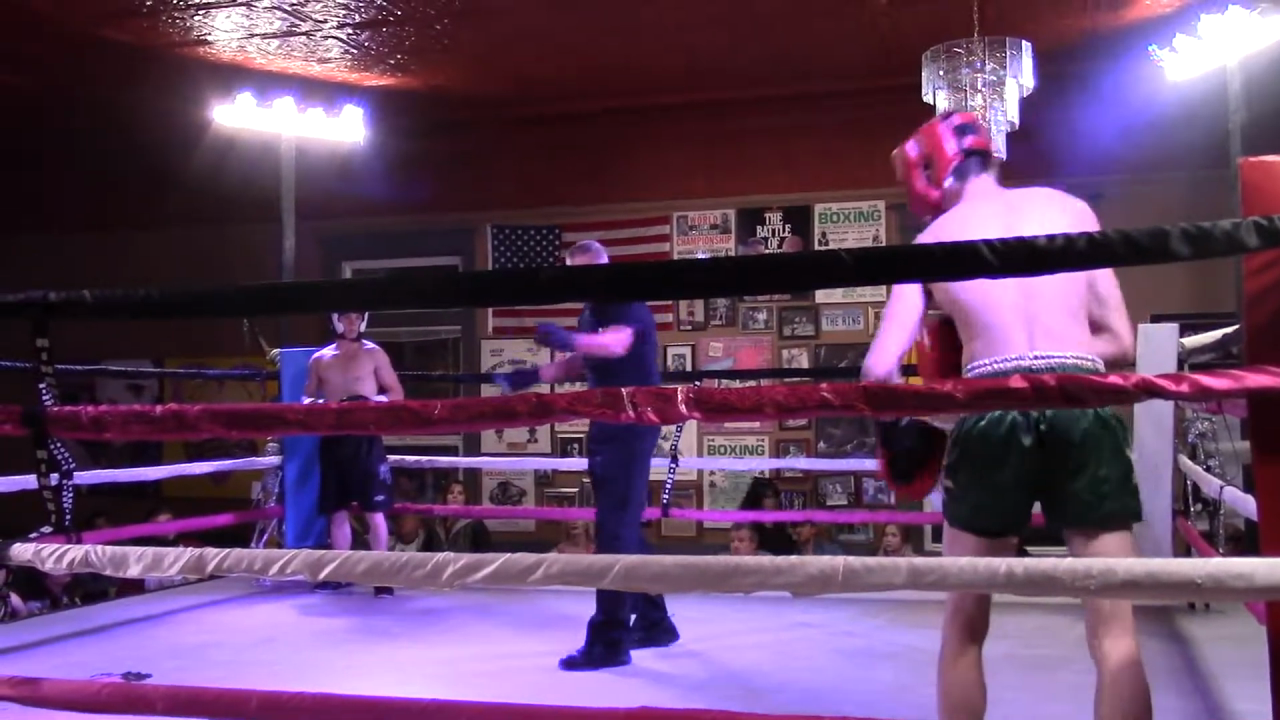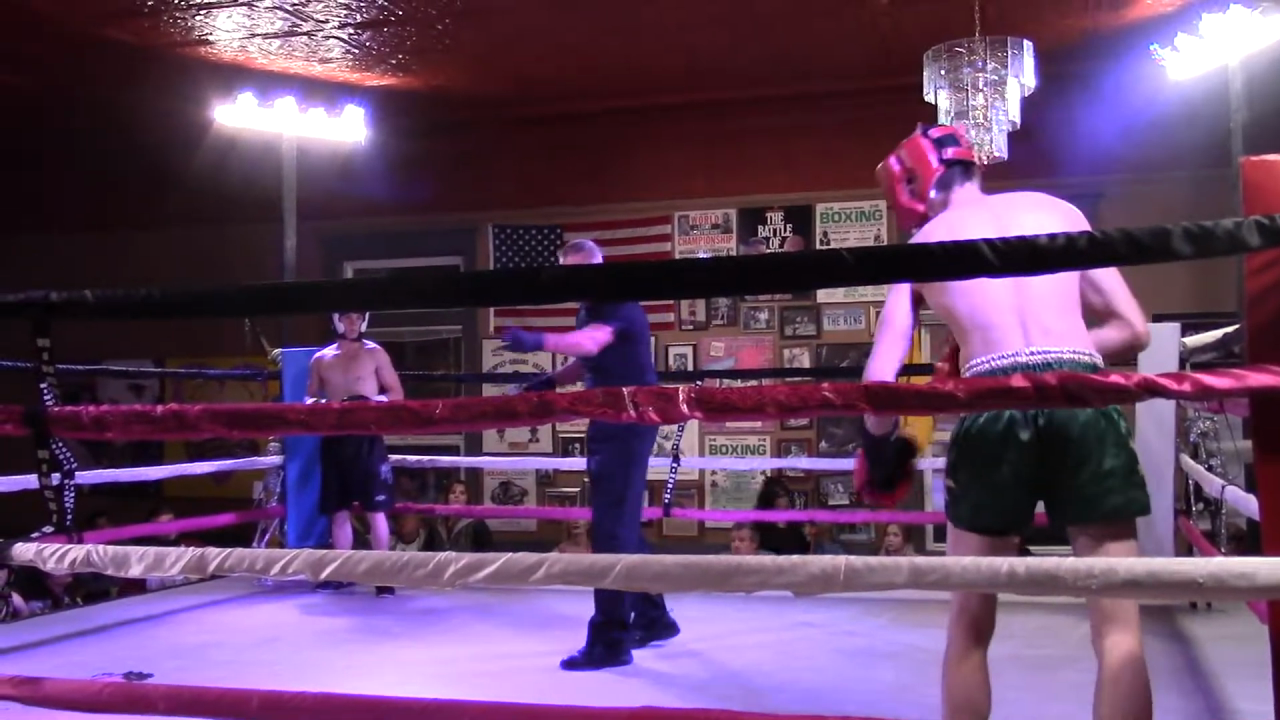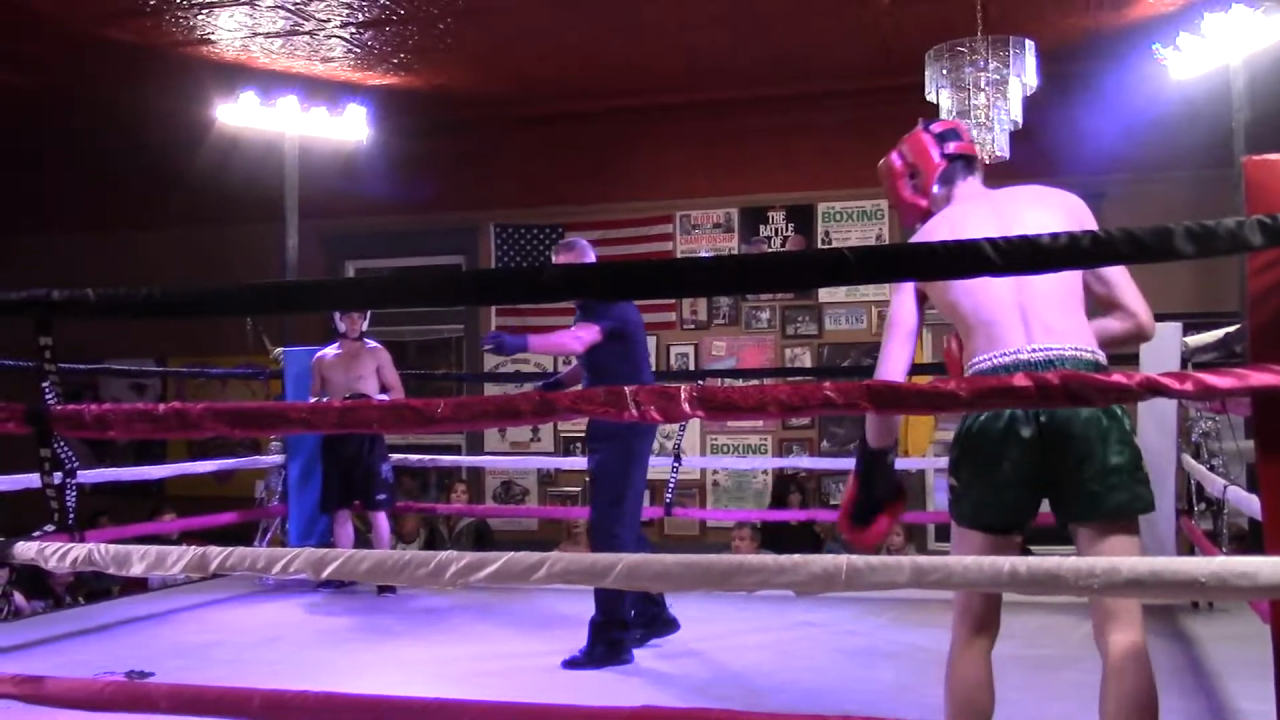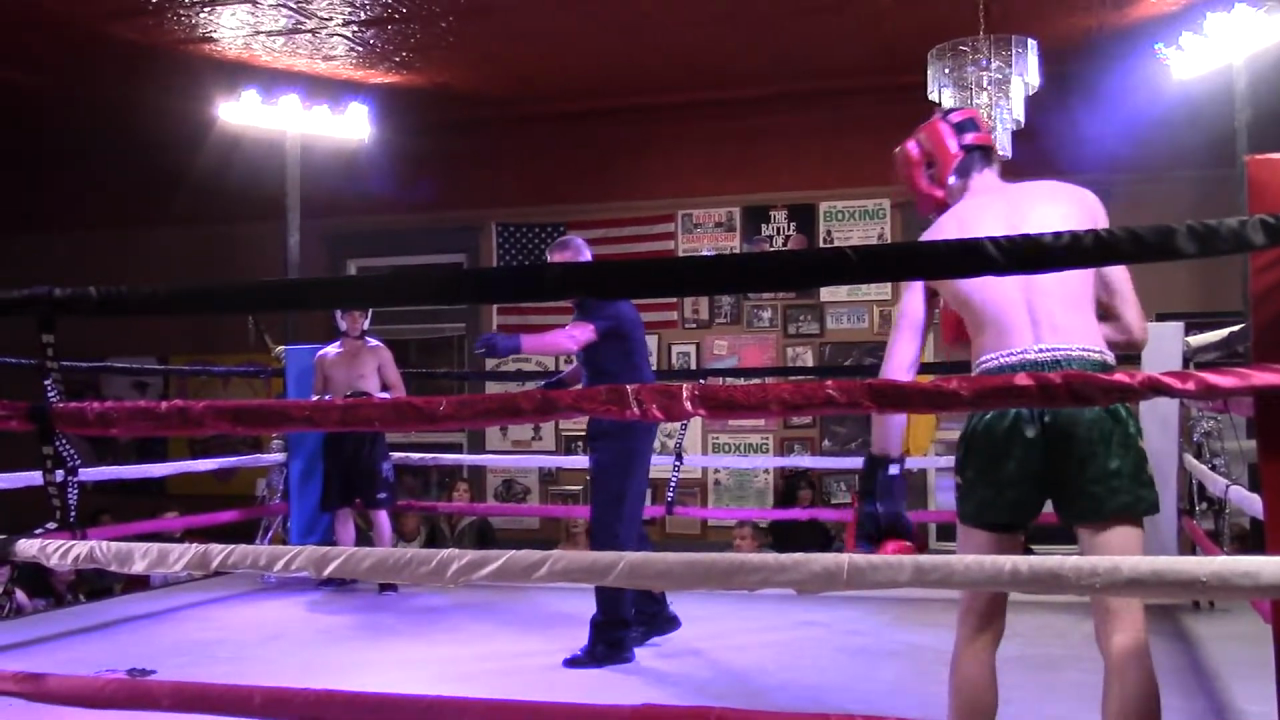
dt=0.1s
person 1, frame 1
left shoulder: (931, 243)
right shoulder: (1072, 211)
left elbow: (879, 370)
right elbow: (1120, 343)
left hip: (993, 417)
right hip: (1083, 409)
left knee: (964, 627)
right knee: (1115, 634)
person 1, frame 2
left shoulder: (920, 252)
right shoulder: (1058, 211)
left elbow: (880, 378)
right elbow: (1132, 328)
left wrist: (882, 446)
left hip: (992, 414)
right hip: (1082, 405)
left knee: (970, 628)
right knee: (1119, 632)
person 1, frame 3
left shoulder: (924, 247)
right shoulder: (1064, 204)
left elbow: (890, 380)
right elbow: (1139, 320)
left wrist: (875, 469)
left hip: (995, 411)
right hip: (1084, 401)
left knee: (974, 626)
right knee: (1121, 628)
person 1, frame 4
left shoulder: (934, 243)
right shoulder: (1077, 201)
left elbow: (897, 376)
right elbow: (1133, 329)
left wrist: (882, 486)
left hip: (1002, 411)
right hip: (1090, 399)
left knee: (978, 625)
right knee: (1123, 631)
person 2, frame 1
left shoulder: (627, 306)
right shoulder: (589, 314)
left elbow: (614, 344)
right elbow: (577, 362)
left wrist: (569, 338)
right wrist: (532, 375)
left hip: (633, 426)
right hip: (604, 426)
left knee: (615, 529)
right knee: (625, 527)
left ankle: (609, 641)
right ankle: (653, 621)
person 2, frame 2
left shoulder: (619, 306)
right shoulder: (590, 311)
left elbow: (589, 344)
left wrist: (537, 340)
right wrist: (550, 382)
left hip: (628, 425)
right hip: (607, 425)
left knee: (611, 529)
right knee: (624, 525)
left ankle: (611, 641)
right ankle: (652, 617)
person 2, frame 3
left shoulder: (610, 305)
right shoulder: (588, 310)
left elbow: (574, 341)
left wrist: (520, 342)
right wrist: (558, 384)
left hip: (627, 424)
right hip: (608, 424)
left knee: (609, 528)
right knee: (622, 524)
left ankle: (611, 640)
right ankle: (652, 614)
person 2, frame 4
left shoulder: (607, 304)
right shoulder: (590, 306)
left elbow: (569, 341)
left wrist: (514, 343)
right wrist: (561, 382)
left hip: (627, 422)
right hip: (610, 422)
left knee: (610, 526)
right knee: (623, 522)
left ankle: (612, 639)
right ankle: (653, 612)
person 3, frame 1
left shoulder: (374, 354)
right shoulder: (319, 359)
left elbow: (397, 394)
right elbow: (307, 397)
left wrist: (371, 402)
right wrist: (314, 405)
left hip: (365, 439)
right hip: (333, 440)
left knee: (374, 510)
right knee: (337, 511)
person 3, frame 2
left shoulder: (375, 354)
right shoulder: (321, 359)
left elbow: (397, 394)
right elbow: (310, 397)
left wrist: (371, 402)
right wrist: (317, 406)
left hip: (366, 439)
right hip: (334, 440)
left knee: (376, 510)
right knee: (338, 511)
person 3, frame 3
left shoulder: (376, 353)
right shoulder: (322, 359)
left elbow: (398, 393)
right elbow: (313, 397)
left wrist: (372, 400)
right wrist: (320, 405)
left hip: (367, 438)
right hip: (335, 439)
left knee: (377, 509)
right knee: (339, 510)
person 3, frame 4
left shoulder: (378, 351)
right shoulder: (324, 357)
left elbow: (399, 392)
right elbow: (315, 396)
left wrist: (372, 398)
right wrist: (321, 402)
left hip: (368, 436)
right hip: (336, 437)
left knee: (377, 508)
right knee: (341, 508)
